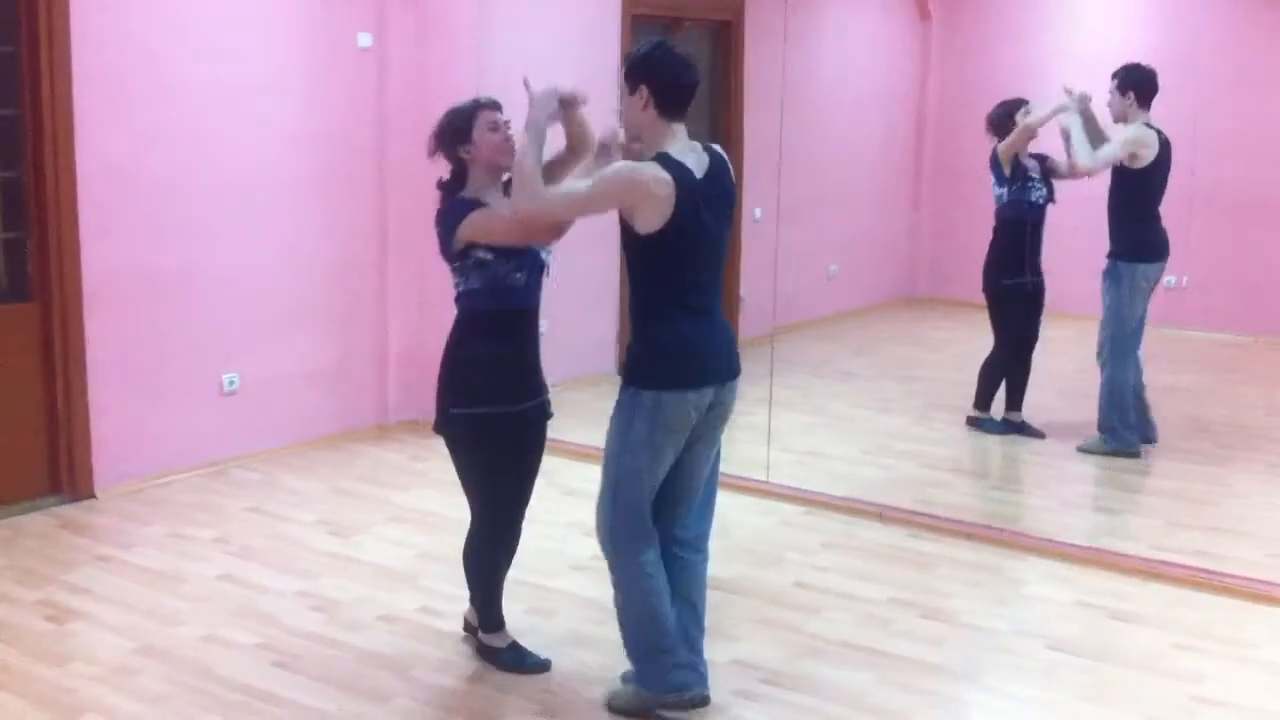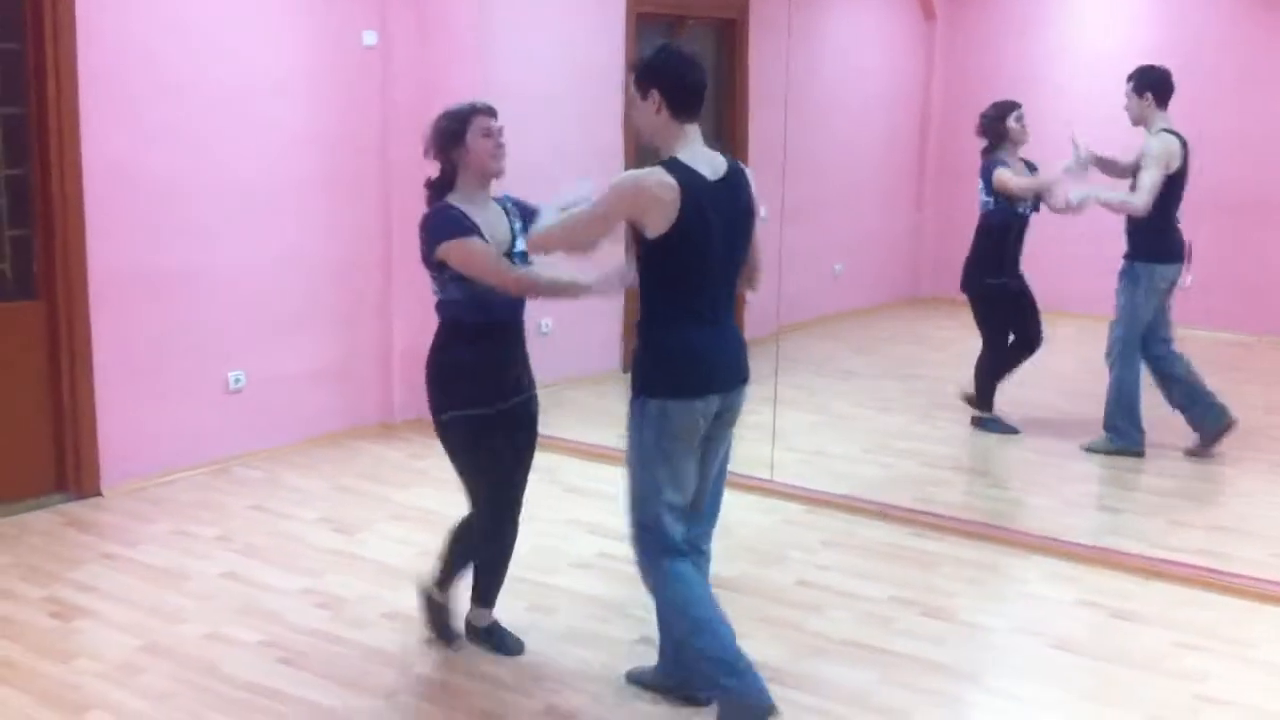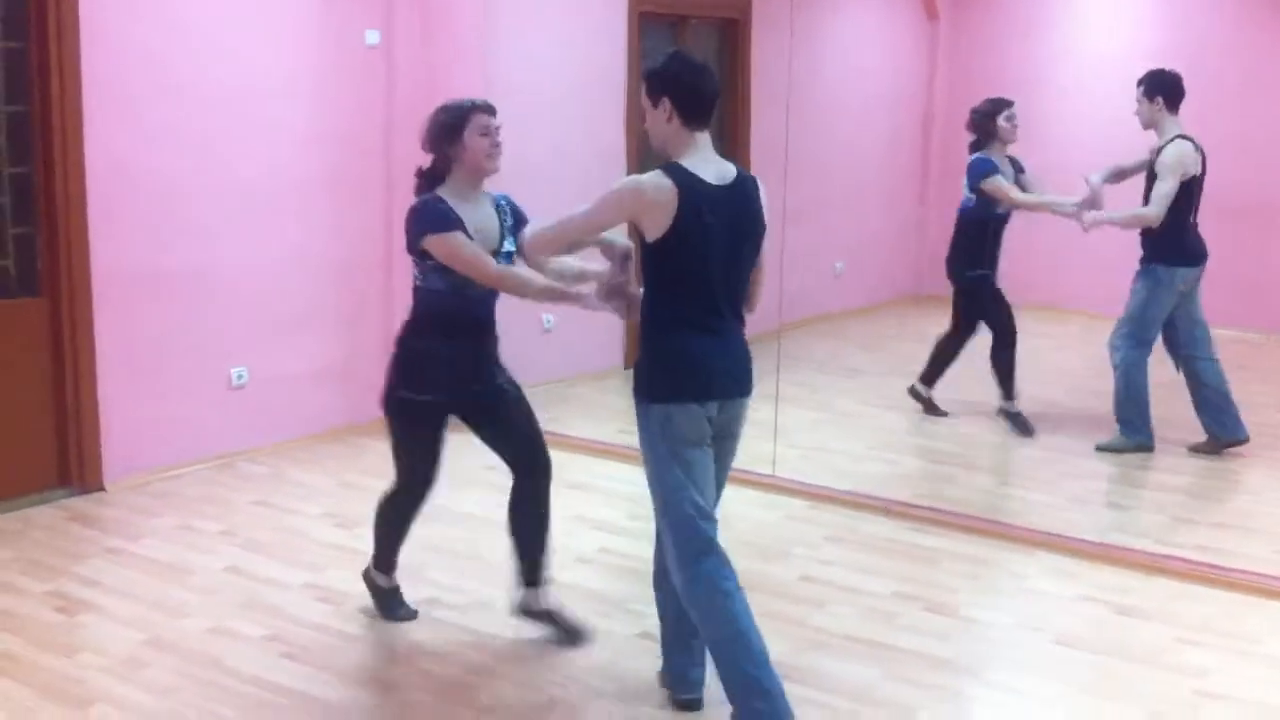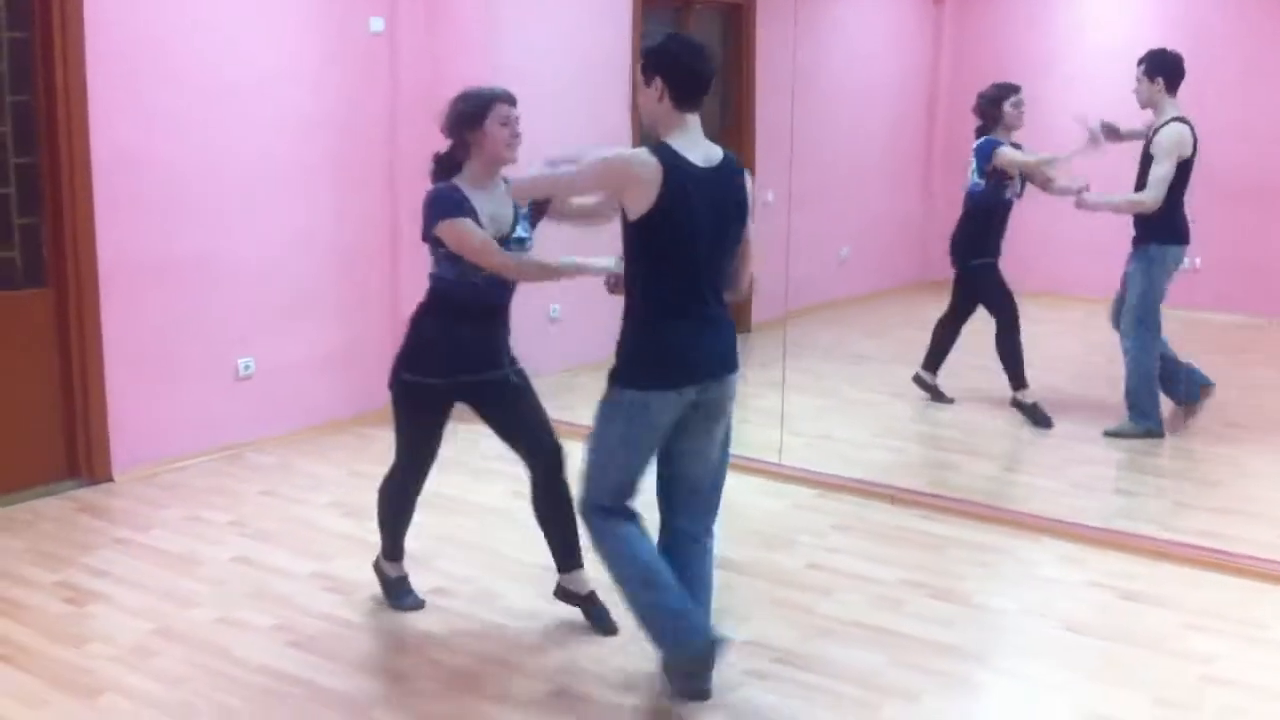
dt=0.2s
person 1, frame 1
left shoulder: (639, 180)
right shoulder: (719, 165)
left elbow: (531, 205)
left wrist: (536, 123)
right wrist: (639, 145)
left hip: (663, 377)
right hip: (717, 370)
left knee: (626, 527)
right knee: (684, 528)
person 1, frame 2
left shoulder: (646, 187)
right shoulder: (739, 179)
left elbow: (544, 242)
left wrist: (582, 226)
left hip: (671, 384)
right hip: (727, 375)
left knee: (661, 545)
right knee: (690, 531)
person 1, frame 3
left shoulder: (649, 191)
right shoulder: (752, 191)
left elbow: (538, 243)
left hip: (674, 390)
right hip: (732, 382)
left knee: (696, 554)
right knee: (684, 532)
person 1, frame 4
left shoulder: (633, 168)
right shoulder: (737, 176)
left elbow: (533, 186)
left wrist: (567, 170)
left hip: (652, 373)
right hip: (717, 368)
left knee: (604, 507)
right knee: (692, 522)
left ankle: (685, 635)
right ankle: (685, 657)
person 2, frame 1
left shoulder: (514, 195)
right shoulder: (460, 213)
left elbow: (577, 151)
right elbow: (543, 230)
left wrist: (570, 114)
left hip: (523, 378)
right hip: (475, 382)
left knee: (510, 510)
right knee: (493, 513)
left ankle: (480, 613)
right ankle: (492, 633)
person 2, frame 2
left shoulder: (514, 211)
right shoulder: (442, 223)
right elbow: (512, 281)
right wrist: (594, 285)
left hip: (511, 374)
right hip: (461, 382)
left knee: (506, 504)
right knee: (491, 506)
left ankle: (481, 612)
right ankle: (439, 590)
person 2, frame 3
left shoulder: (504, 209)
right shoulder: (427, 214)
left elbow: (546, 265)
right elbow: (495, 277)
left wrist: (604, 271)
right wrist: (579, 297)
left hip: (481, 364)
right hip: (424, 369)
left knee: (534, 468)
right knee: (414, 486)
left ankle: (534, 595)
right ankle: (381, 575)
person 2, frame 4
left shoulder: (522, 195)
right shoulder: (444, 202)
left elbow: (589, 213)
right elbow: (506, 264)
right wrist: (590, 268)
left hip: (492, 355)
right hip: (433, 356)
left knee: (547, 459)
right knee: (412, 468)
left ankle: (573, 579)
right ankle: (390, 565)
person 3, frame 1
left shoulder: (1137, 136)
right shoulder: (1152, 138)
left elbow: (1086, 164)
right elbow: (1104, 151)
left wrist: (1075, 121)
right wrist: (1085, 112)
left hip: (1133, 257)
right hip: (1143, 254)
left knee: (1115, 348)
right knee: (1123, 347)
left ankle: (1119, 437)
right ankle: (1137, 426)
person 3, frame 2
left shoulder: (1161, 143)
right shoulder: (1166, 143)
left elbow: (1138, 205)
right elbow: (1129, 172)
left wrist: (1093, 193)
right wrist: (1095, 160)
left hip: (1150, 259)
right hip: (1161, 256)
left knee: (1123, 346)
right knee: (1156, 345)
left ankle: (1123, 436)
right ankle: (1210, 418)
person 3, frame 3
left shoulder: (1177, 152)
right shoulder: (1170, 148)
left elbow: (1153, 215)
right elbow: (1130, 168)
left wrist: (1103, 218)
right wrist: (1102, 180)
left hip: (1168, 264)
right hip: (1181, 261)
left knee: (1127, 344)
right knee: (1192, 349)
left ankle: (1135, 432)
right ankle: (1225, 428)
person 3, frame 4
left shoulder: (1173, 133)
right shoulder: (1163, 126)
left elbow: (1150, 200)
right elbow: (1121, 135)
left wrist: (1097, 202)
right wrist: (1102, 128)
left hip: (1160, 243)
right hip: (1157, 241)
left knee: (1137, 330)
right knee: (1135, 323)
left ankle: (1144, 419)
right ankle: (1189, 386)
person 4, frame 1
left shoulder: (1039, 163)
right shoulder: (1003, 158)
left elbow: (1076, 168)
right elbow: (1028, 127)
right wrist: (1062, 106)
left hip: (1030, 268)
right hip: (1004, 268)
left knee: (1026, 345)
right knee: (1008, 345)
left ankle: (1013, 415)
right ankle: (979, 413)
person 4, frame 2
left shoulder: (1027, 168)
right shoulder: (993, 165)
left elbow: (1054, 202)
right elbow: (1020, 188)
left wrist: (1071, 201)
left hip: (1008, 269)
right hip: (985, 270)
left knee: (1030, 337)
right knee: (996, 341)
left ankle: (978, 393)
right ankle: (982, 411)
person 4, frame 3
left shoulder: (1012, 165)
right shoulder: (980, 165)
left elbow: (1036, 199)
right elbow: (1017, 201)
left wrist: (1072, 209)
right wrist: (1071, 204)
left hip: (985, 261)
right hip: (967, 262)
left knee: (962, 330)
right knee: (1005, 328)
left ankle: (923, 386)
right ankle: (1009, 404)
person 4, frame 4
left shoulder: (1014, 151)
right shoulder: (987, 147)
left elbow: (1046, 183)
right elbow: (1029, 165)
left wrist: (1075, 189)
right wrist: (1079, 148)
left hip: (984, 248)
right hip: (972, 248)
left knee: (959, 311)
right knee: (1007, 315)
left ankle: (927, 373)
right ankle: (1022, 394)
